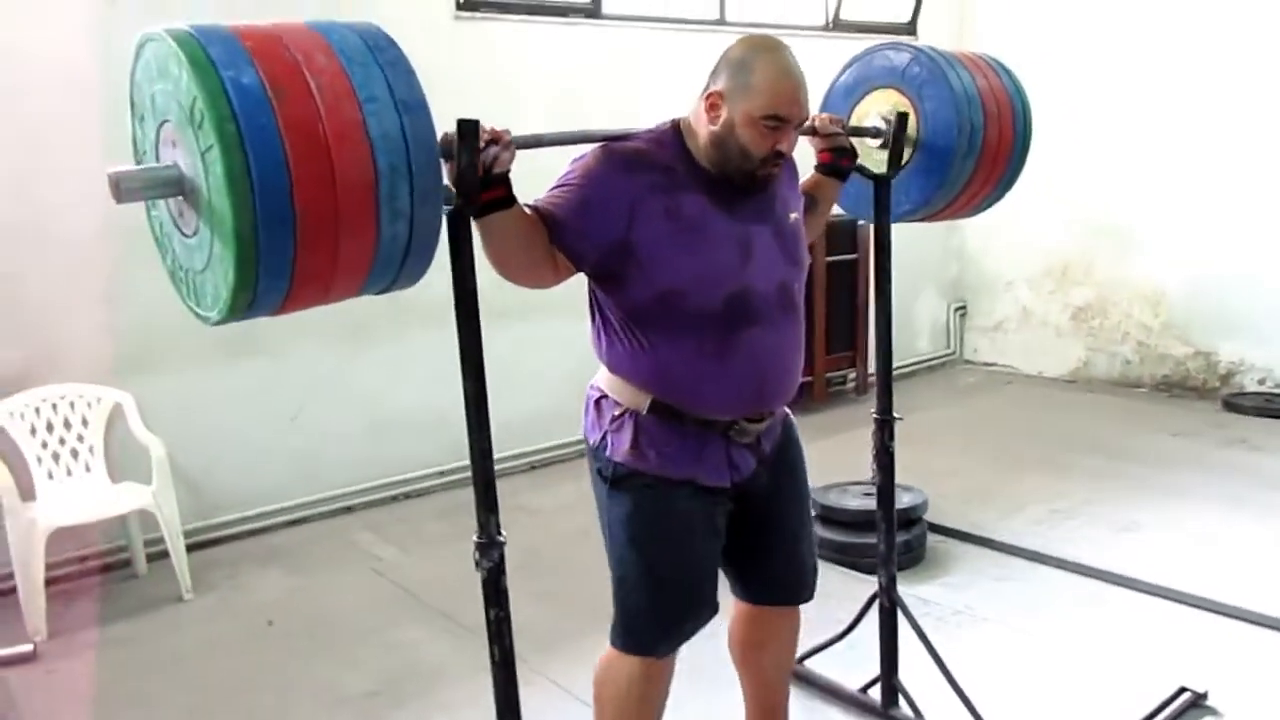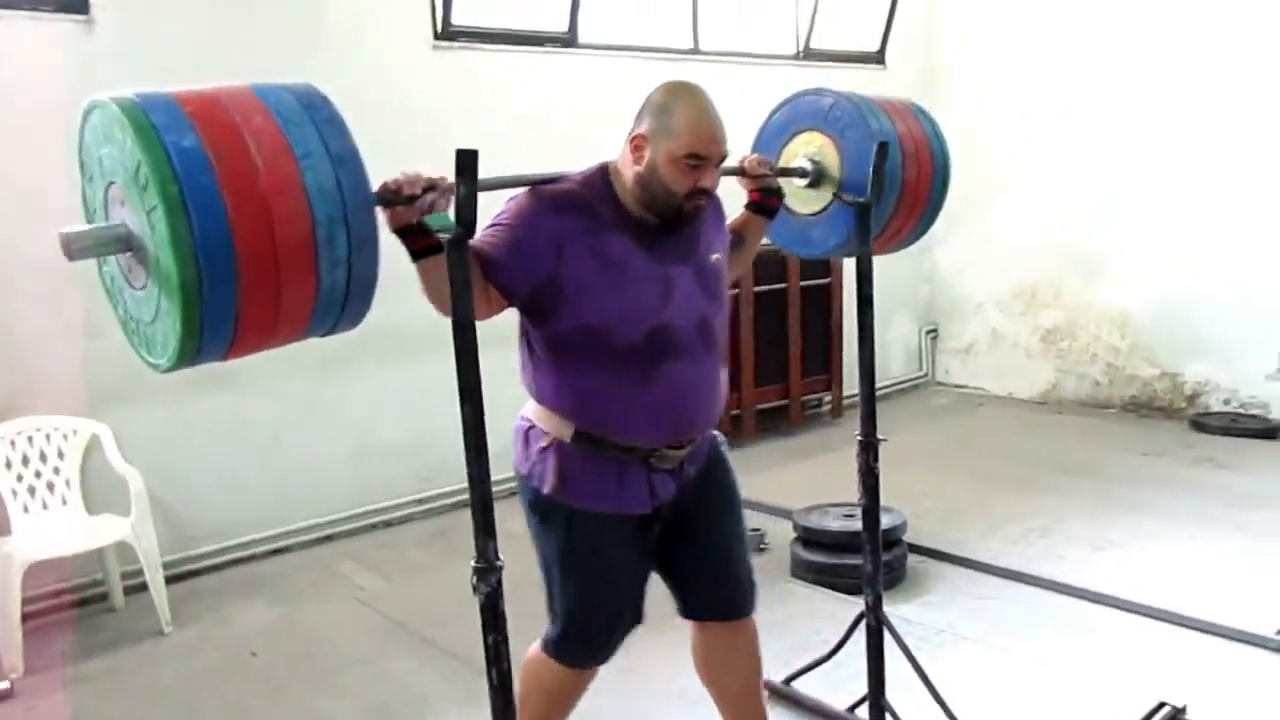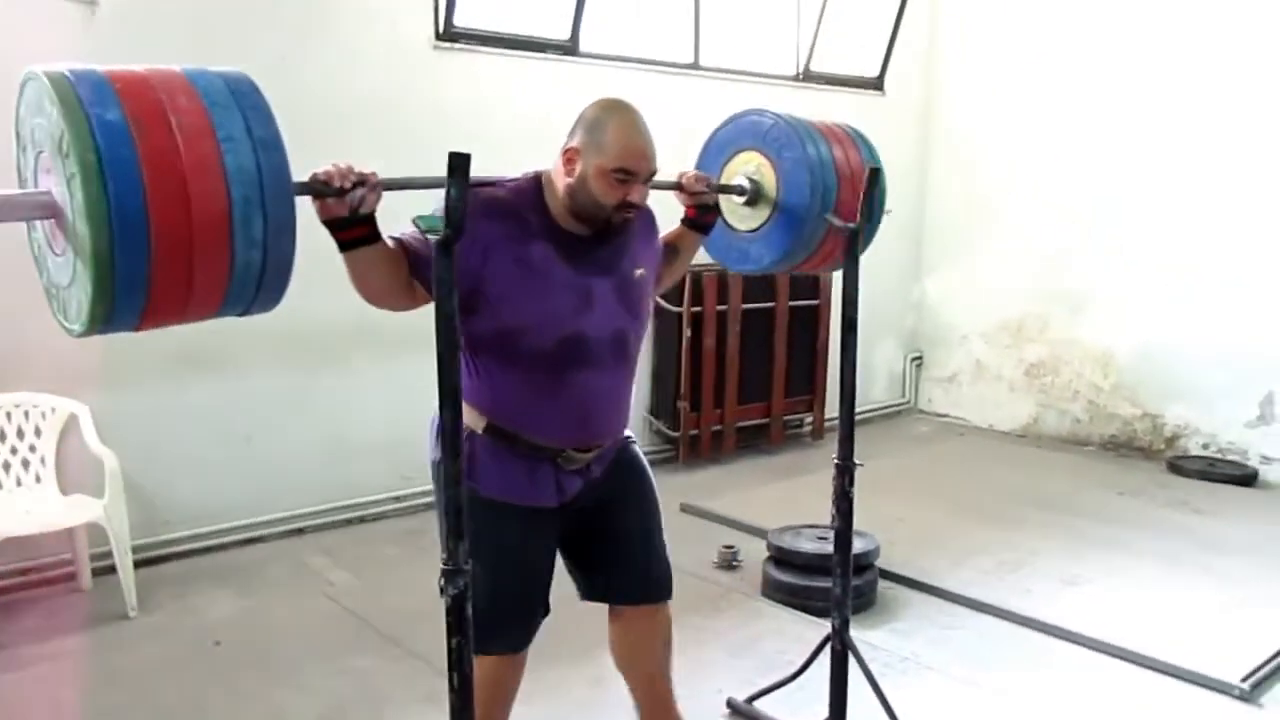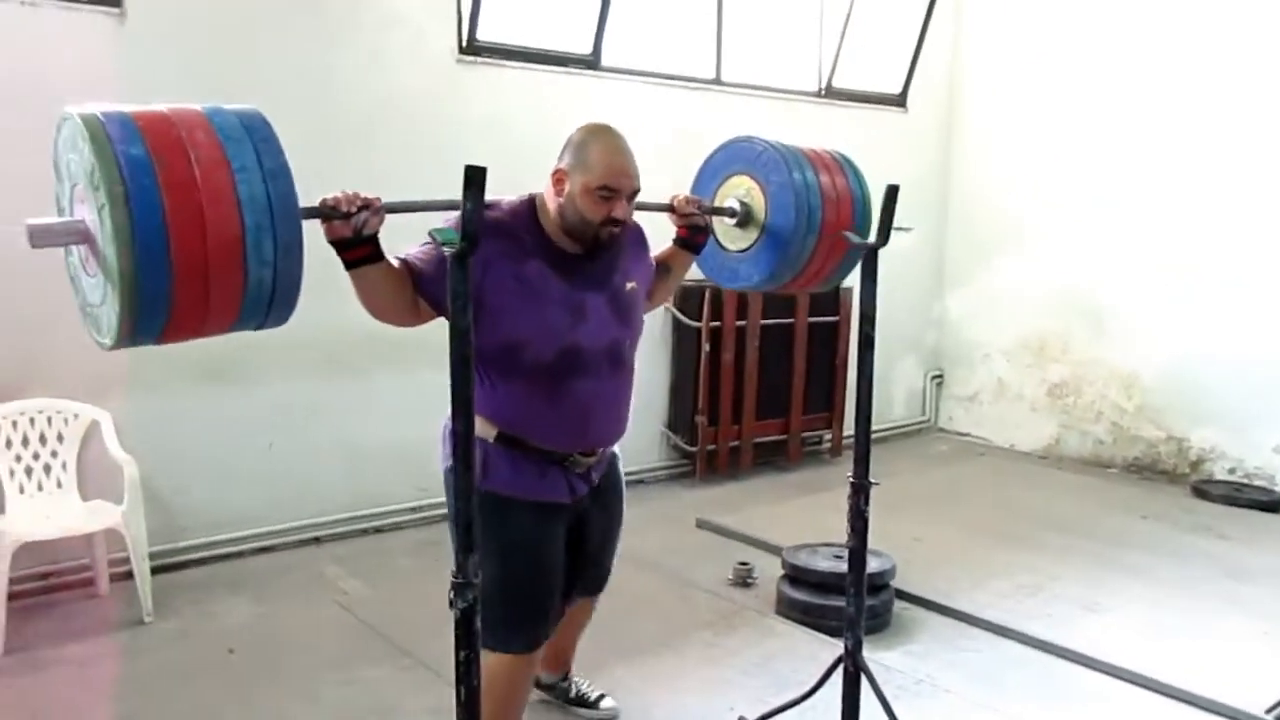
dt=0.3s
person 1, frame 1
left shoulder: (773, 172)
right shoulder: (626, 176)
right elbow: (537, 261)
left wrist: (834, 167)
right wrist: (489, 193)
left hip: (765, 436)
right hip: (657, 449)
left knee: (781, 594)
right knee: (655, 631)
person 1, frame 2
left shoulder: (700, 213)
right shoulder: (555, 218)
right elbow: (474, 294)
left wrist: (761, 207)
right wrist: (423, 236)
left hip: (692, 462)
right hip: (585, 476)
left knee: (726, 610)
right knee: (584, 640)
person 1, frame 3
left shoulder: (634, 225)
right shoulder: (487, 220)
right elbow: (399, 286)
left wrist: (698, 222)
right wrist: (354, 227)
left hip: (604, 458)
right hip: (497, 468)
left knee: (644, 591)
right knee: (500, 633)
person 1, frame 4
left shoulder: (626, 243)
right shoulder: (488, 241)
right elbow: (405, 304)
left wrist: (689, 242)
right wrist: (358, 248)
left hip: (595, 465)
right hip: (505, 473)
left knee: (581, 591)
right knee: (513, 632)
